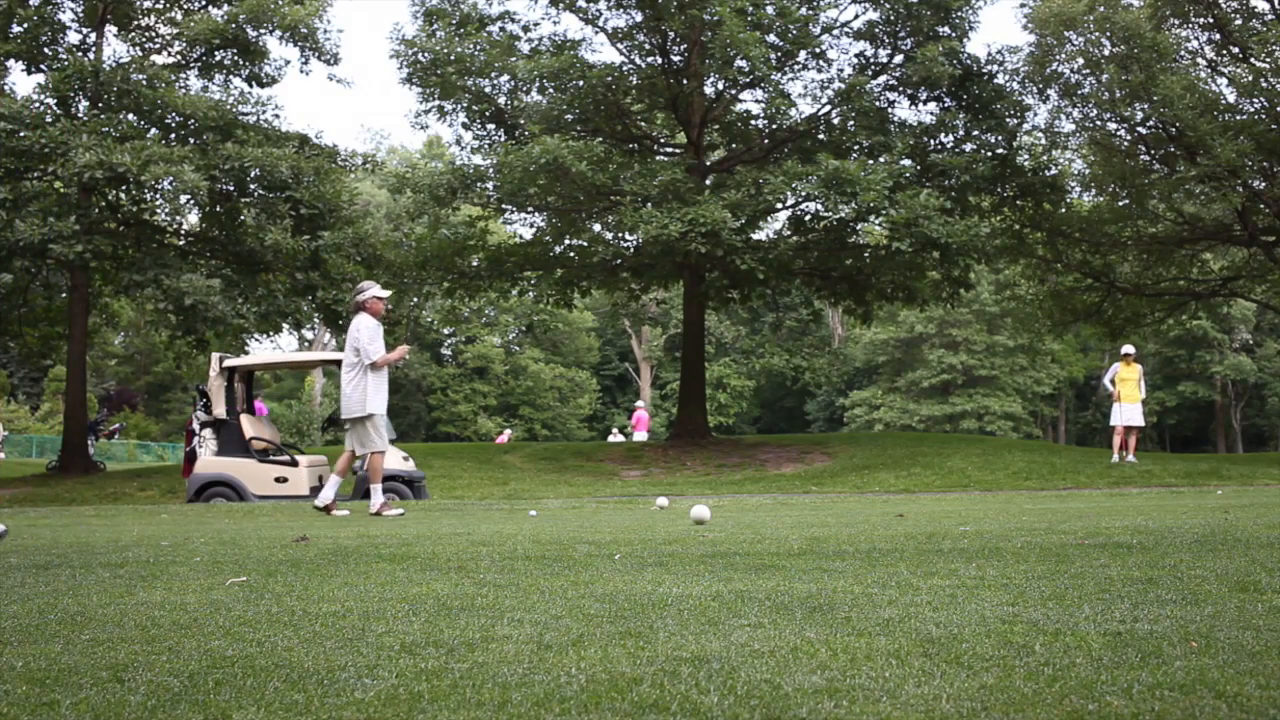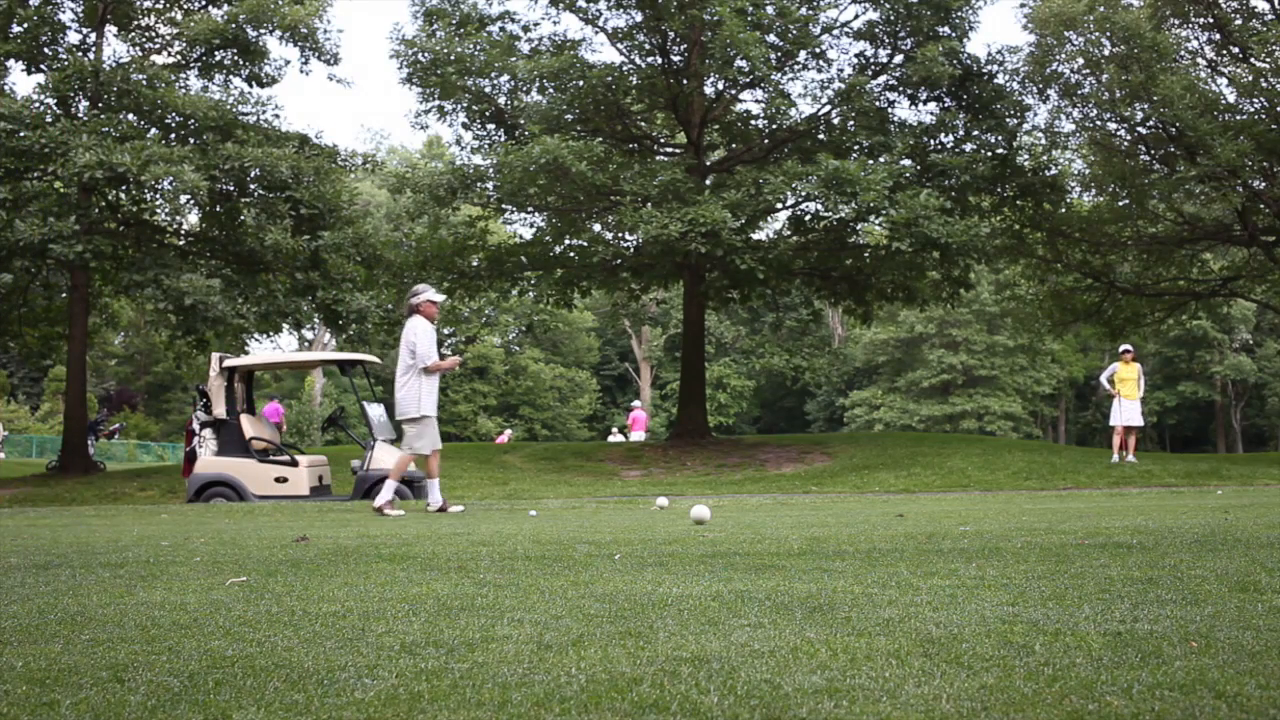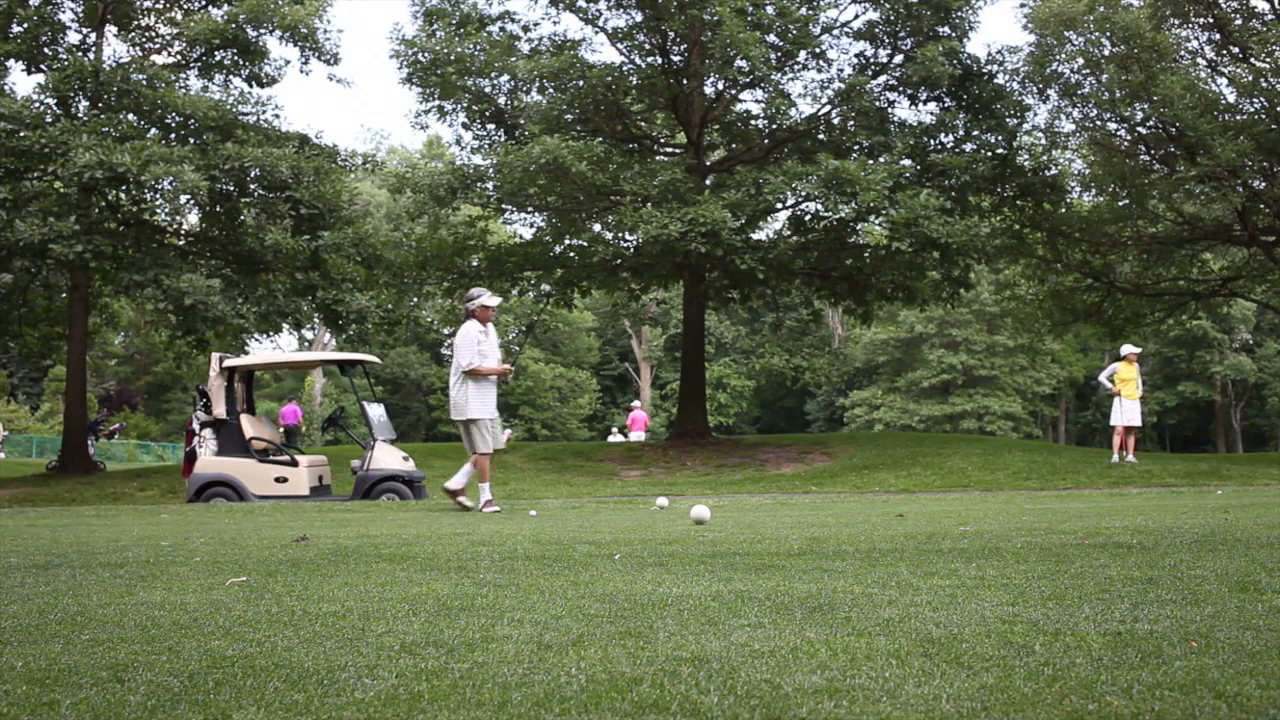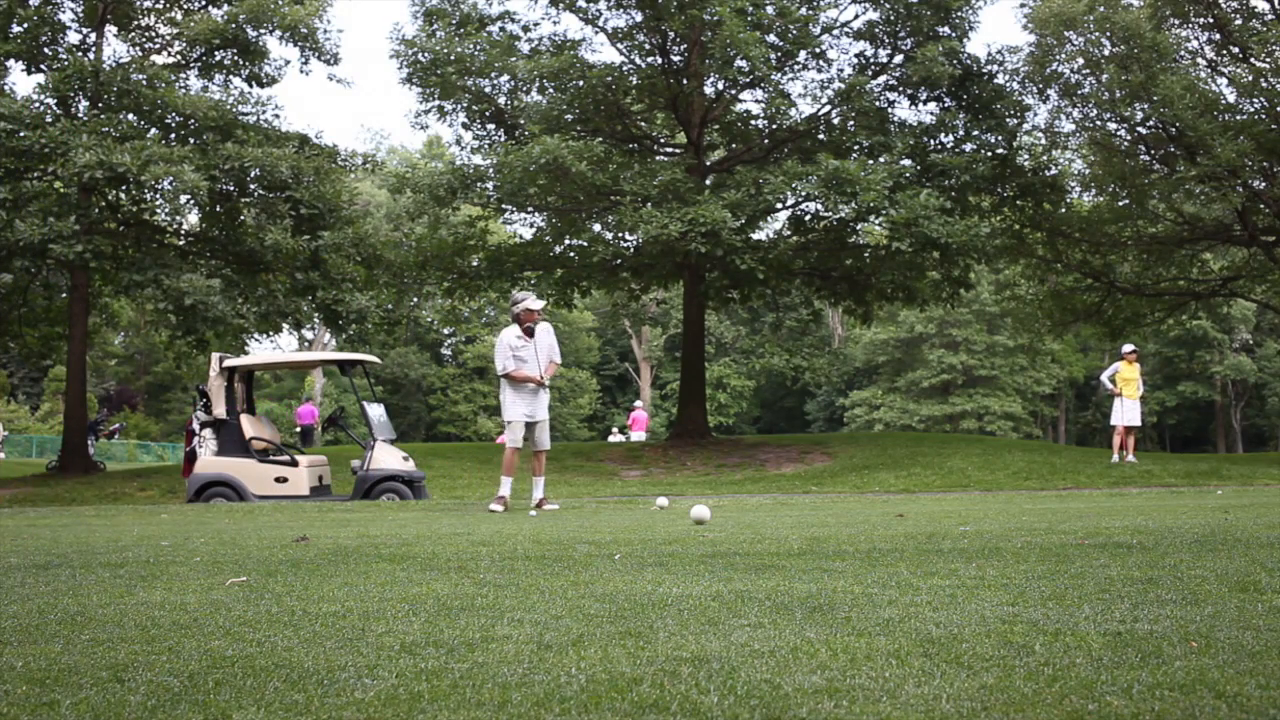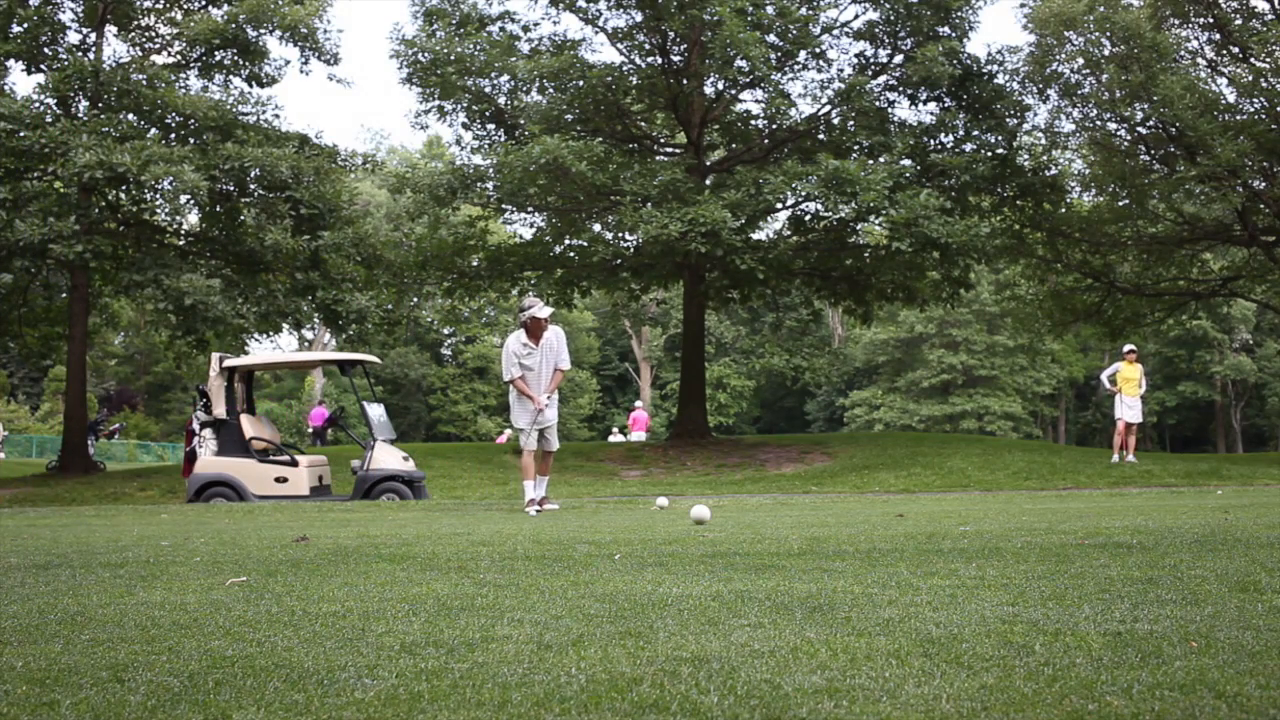
dt=0.7s
person 1, frame 1
left shoulder: (364, 323)
right shoulder: (366, 324)
right elbow: (376, 361)
left wrist: (392, 357)
right wrist: (396, 355)
left hip: (362, 398)
right hip: (365, 398)
left knee: (354, 451)
right knee: (376, 448)
left ankle: (326, 497)
right ankle: (377, 502)
person 1, frame 2
left shoulder: (416, 326)
right shoulder: (422, 327)
right elbow: (429, 364)
left wrist: (443, 366)
right wrist: (447, 364)
left hip: (419, 400)
right hip: (417, 401)
left knee: (432, 449)
right knee: (412, 450)
left ankle: (436, 500)
right ankle: (383, 498)
person 1, frame 3
left shoulder: (490, 328)
right shoulder: (468, 332)
left elbow: (494, 359)
right elbow: (469, 367)
left wrist: (501, 369)
right wrist: (496, 371)
left hip: (487, 399)
right hip: (471, 401)
left knee: (494, 446)
right knee: (483, 450)
left ankle: (455, 484)
right ankle: (485, 498)
person 1, frame 4
left shoulder: (546, 329)
right shoulder: (506, 336)
left elbow: (555, 359)
right elbow: (506, 371)
left wrist: (546, 376)
right wrist: (531, 378)
left hip: (539, 399)
right hip: (516, 400)
left knee: (541, 448)
right knee: (513, 445)
left ankle: (538, 496)
right ankle: (503, 494)
person 1, frame 5
left shoulder: (556, 334)
right shoulder: (513, 343)
left elbow: (561, 368)
right elbow: (513, 378)
left wrist: (547, 395)
right wrist: (534, 398)
left hip: (549, 403)
right hip: (524, 405)
left knee: (549, 449)
right knee: (529, 449)
left ankle: (541, 495)
right ankle: (530, 498)
